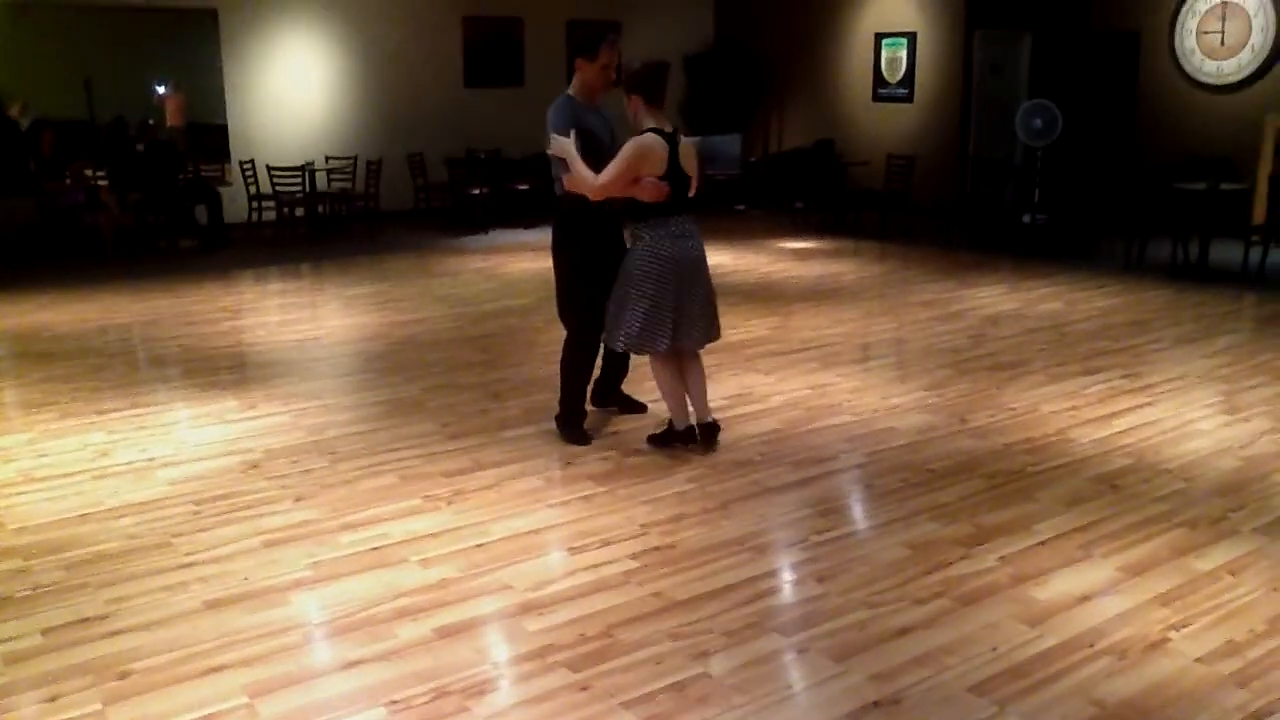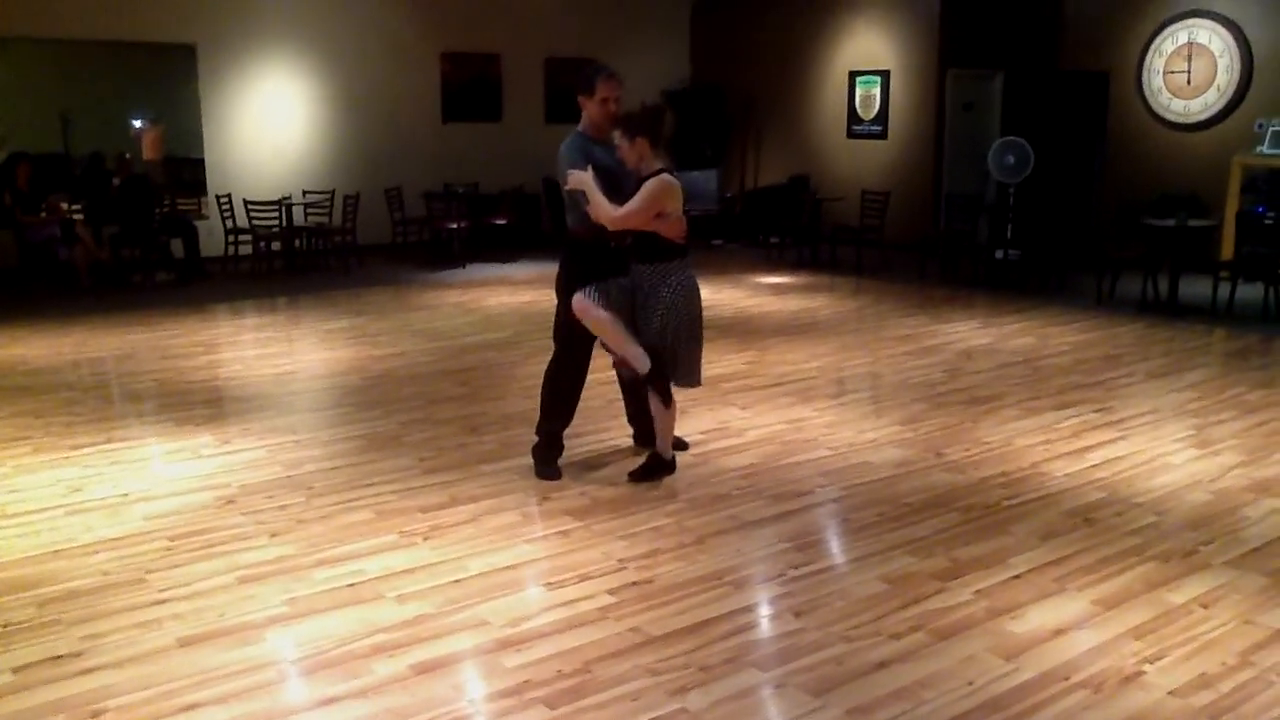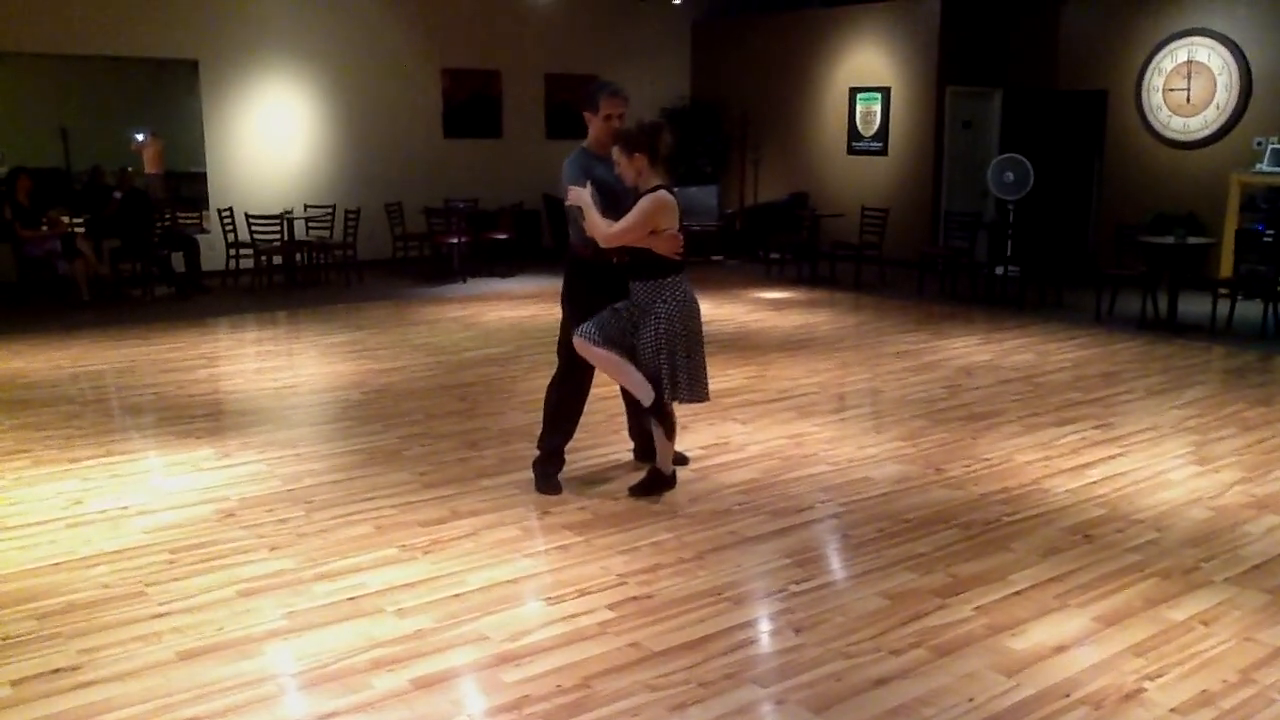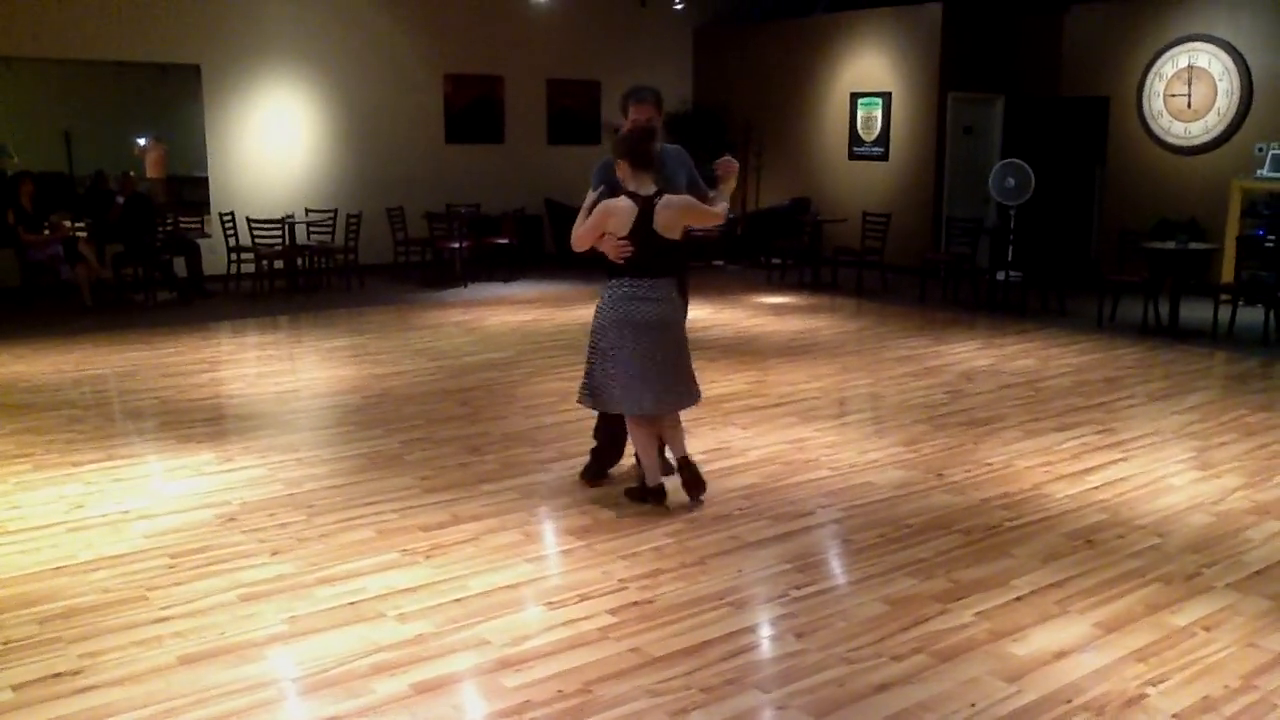
dt=1s
person 1, frame 1
left shoulder: (598, 110)
right shoulder: (563, 113)
right elbow: (573, 181)
right wrist: (635, 189)
left hip: (608, 222)
right hip: (577, 228)
right knee: (584, 325)
left ankle: (608, 389)
right ankle: (570, 415)
person 1, frame 2
left shoulder: (618, 143)
right shoulder: (574, 151)
right wrist: (657, 226)
left hip: (620, 257)
right hip: (586, 260)
right knee: (571, 356)
left ankle: (646, 430)
right ankle: (547, 446)
person 1, frame 3
right shoulder: (578, 166)
right wrist: (652, 242)
left hip: (626, 274)
right hip: (589, 277)
right knee: (575, 371)
left ankle: (648, 443)
right ankle: (548, 460)
person 1, frame 4
left shoulder: (677, 158)
right shoulder: (611, 168)
left elbow: (705, 208)
right elbow: (588, 225)
left wrist: (727, 183)
right wrist: (604, 244)
left hip: (671, 273)
left ankle: (652, 450)
right ankle: (604, 455)
person 2, frame 1
left shoulder: (641, 145)
right shoulder: (685, 144)
left elbow: (597, 189)
left wrist: (570, 153)
left hip: (653, 249)
right hip: (686, 244)
left knee: (658, 346)
right knee: (685, 342)
left ankle: (681, 425)
right ankle: (705, 420)
person 2, frame 2
left shoulder: (663, 184)
right shoulder: (649, 182)
left elbow: (614, 220)
right elbow: (624, 222)
left wrist: (589, 185)
right wrist: (593, 195)
left hip: (668, 287)
right hip: (643, 283)
left knee: (657, 378)
right knee: (582, 303)
left ankle: (664, 456)
right ankle: (649, 376)
person 2, frame 3
left shoulder: (657, 200)
right shoulder: (655, 197)
left elbow: (607, 237)
left wrist: (585, 201)
left hip: (665, 302)
right hip: (645, 300)
left knee: (659, 394)
right knee: (585, 339)
left ankle: (664, 471)
right ankle: (654, 418)
person 2, frame 4
left shoulder: (611, 208)
right shoulder: (677, 206)
left elbow: (578, 243)
right elbow: (718, 216)
left wrist: (588, 204)
right wrist: (726, 189)
left hip: (620, 306)
right hip: (664, 305)
left knee: (630, 399)
right knee: (660, 394)
left ankle: (653, 482)
right ankle: (683, 461)
